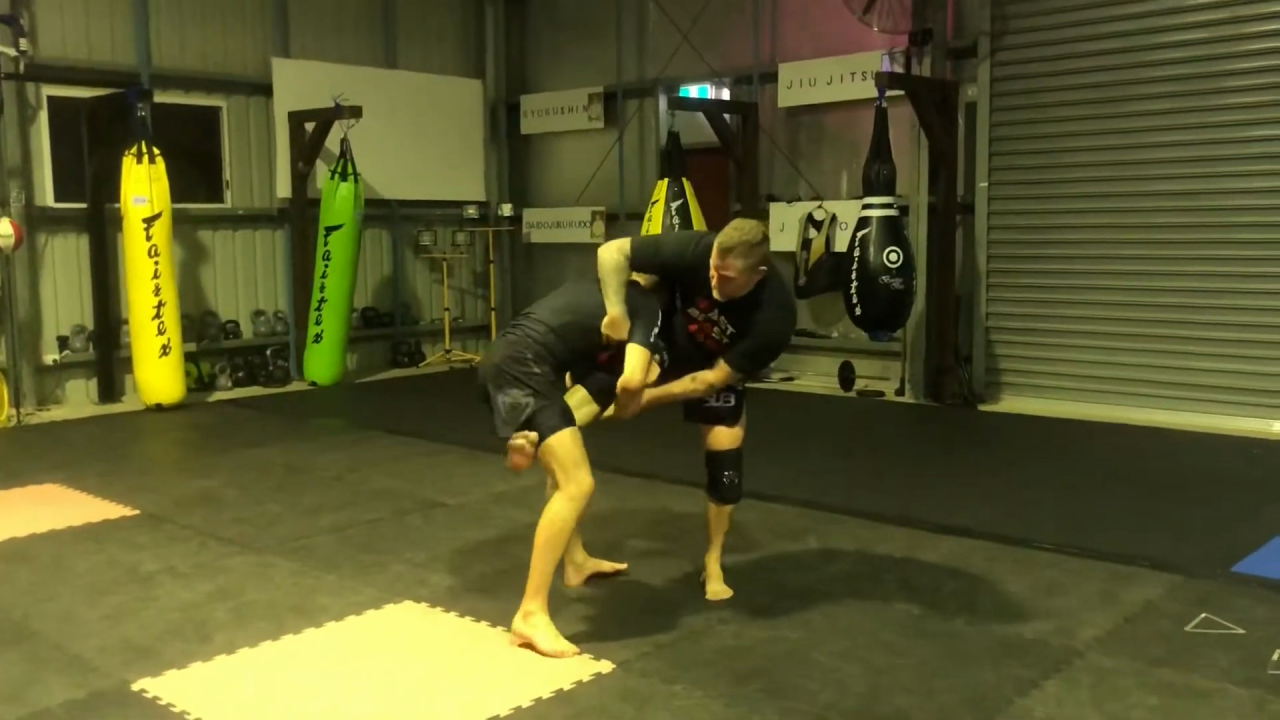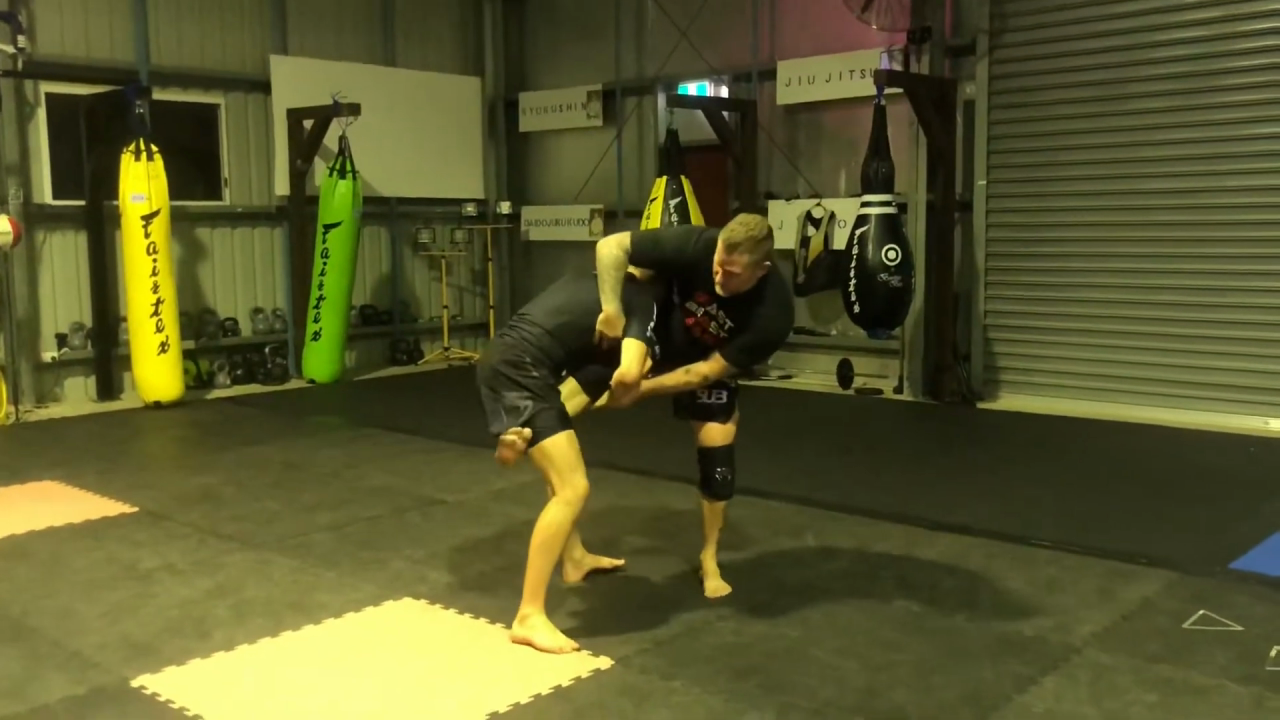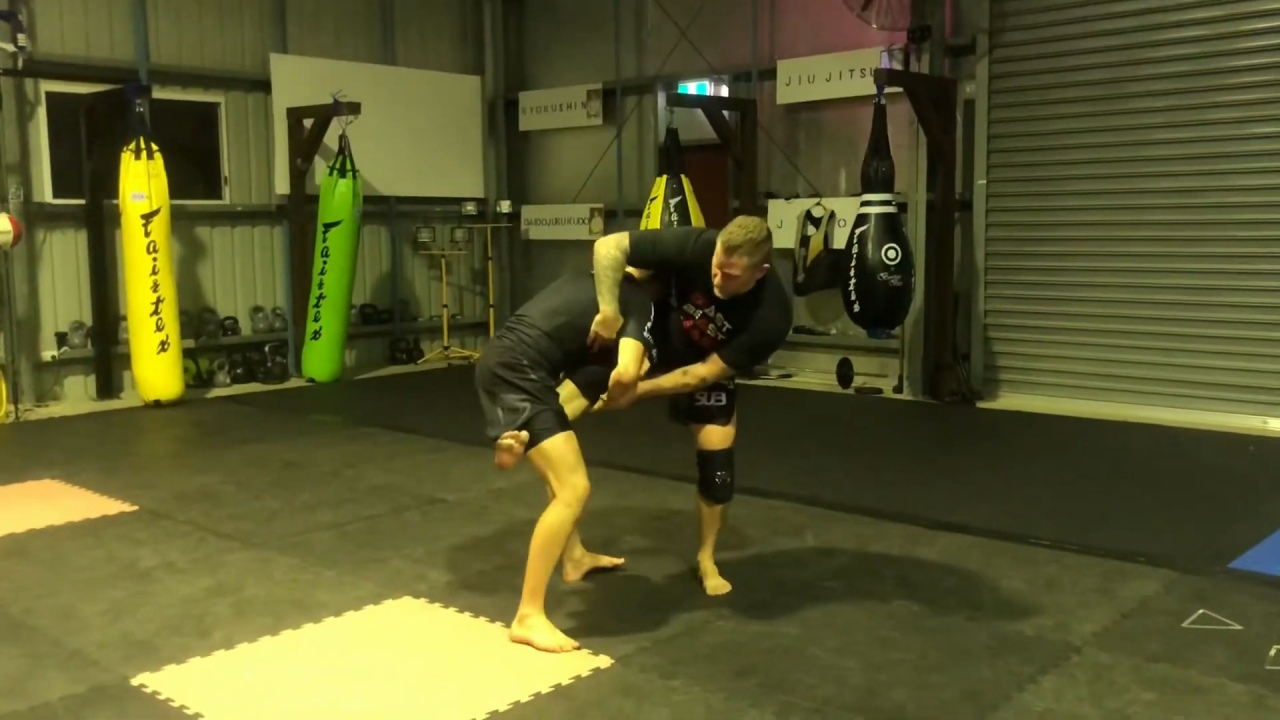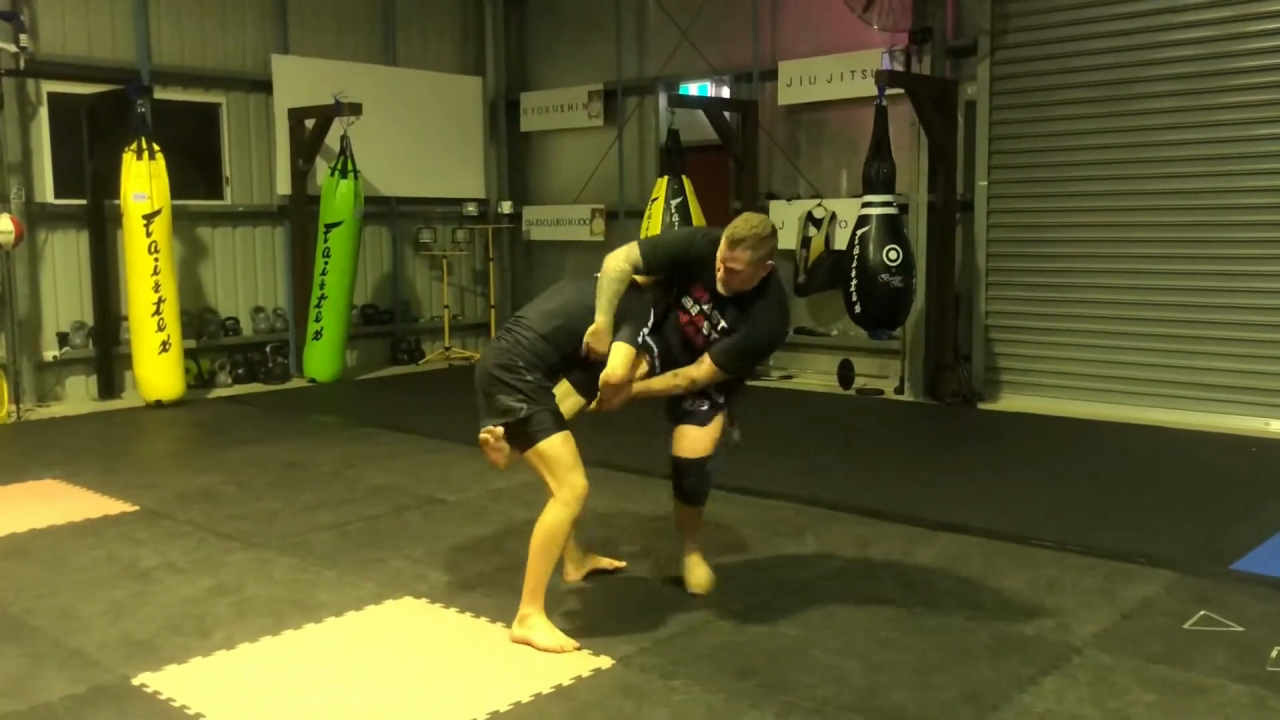
dt=0.2s
person 1, frame 1
left shoulder: (775, 317)
right shoulder: (694, 249)
left elbow: (715, 379)
right elbow: (611, 252)
left wrist: (647, 397)
right wrist: (617, 312)
left hip: (716, 370)
right hip: (661, 338)
left knee: (725, 463)
left ankle: (713, 564)
person 1, frame 2
left shoulder: (773, 314)
right shoulder: (695, 245)
left elbow: (708, 372)
right elbow: (610, 247)
left wrist: (642, 389)
right wrist: (613, 309)
left hip: (709, 367)
right hip: (653, 333)
left knee: (718, 461)
left ankle: (709, 559)
person 1, frame 3
left shoulder: (770, 316)
right shoulder: (694, 246)
left elbow: (706, 373)
right elbow: (608, 247)
left wrist: (639, 390)
right wrist: (609, 311)
left hip: (706, 369)
right hip: (652, 335)
left knee: (717, 460)
left ankle: (706, 557)
person 1, frame 4
left shoulder: (767, 319)
right shoulder: (701, 244)
left elbow: (696, 379)
right elbow: (622, 260)
left wrist: (628, 392)
right wrist: (603, 322)
left hip: (705, 385)
right hip: (661, 347)
left knee: (691, 463)
left ankle: (691, 550)
person 2, frame 1
left shoulder: (600, 285)
right shoulder: (647, 306)
right elbow: (633, 379)
left hip: (503, 358)
right hip: (523, 368)
left knee: (567, 467)
right knee: (577, 485)
left ankle: (576, 562)
right ankle: (531, 615)
person 2, frame 2
left shoulder: (591, 279)
right shoulder: (643, 300)
right elbow: (629, 372)
left hip: (500, 358)
right hip: (521, 371)
left knee: (563, 467)
right knee: (572, 488)
left ankle: (574, 558)
right ankle: (529, 617)
person 2, frame 3
left shoulder: (590, 280)
right shoulder: (642, 301)
right elbow: (625, 373)
left hip: (499, 360)
right hip: (519, 373)
left knee: (563, 465)
right knee: (573, 488)
left ankle: (575, 557)
right ankle: (528, 617)
person 2, frame 4
left shoulder: (600, 286)
right shoulder: (643, 305)
right elbow: (614, 375)
left hip: (501, 363)
right hip: (514, 374)
left knee: (566, 463)
right knee: (571, 487)
left ankle: (576, 558)
right ankle: (528, 617)
